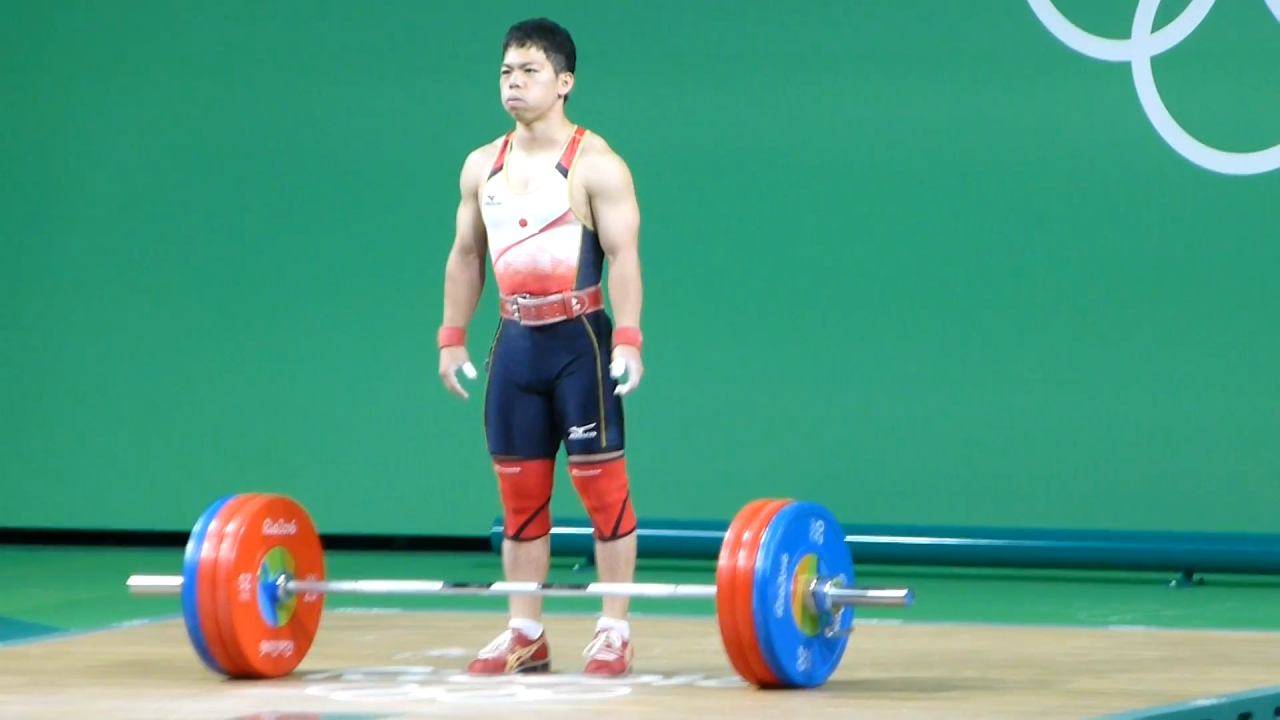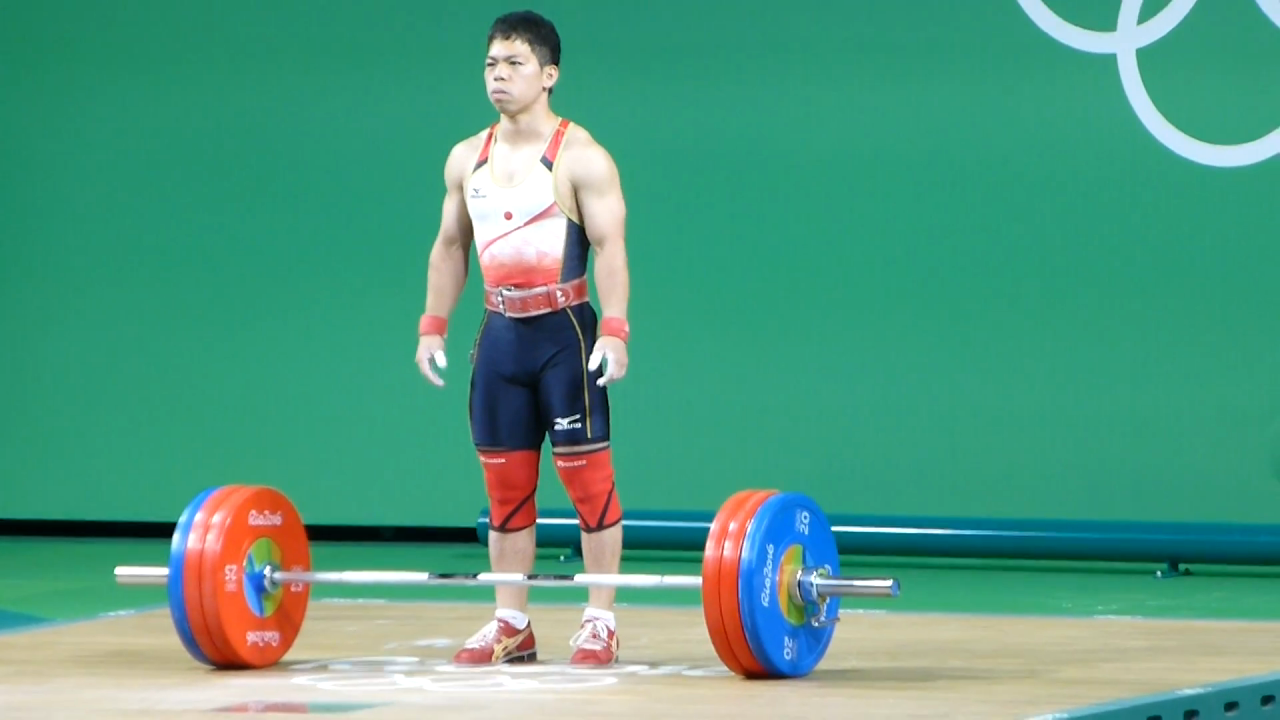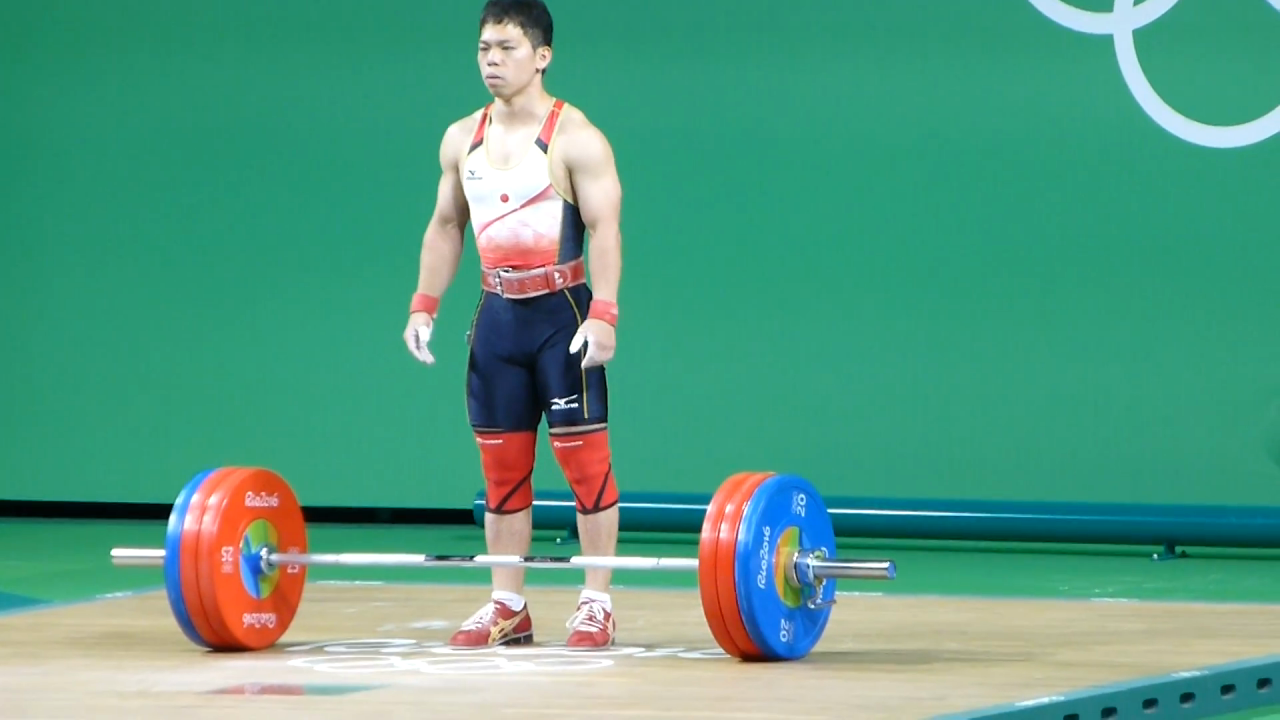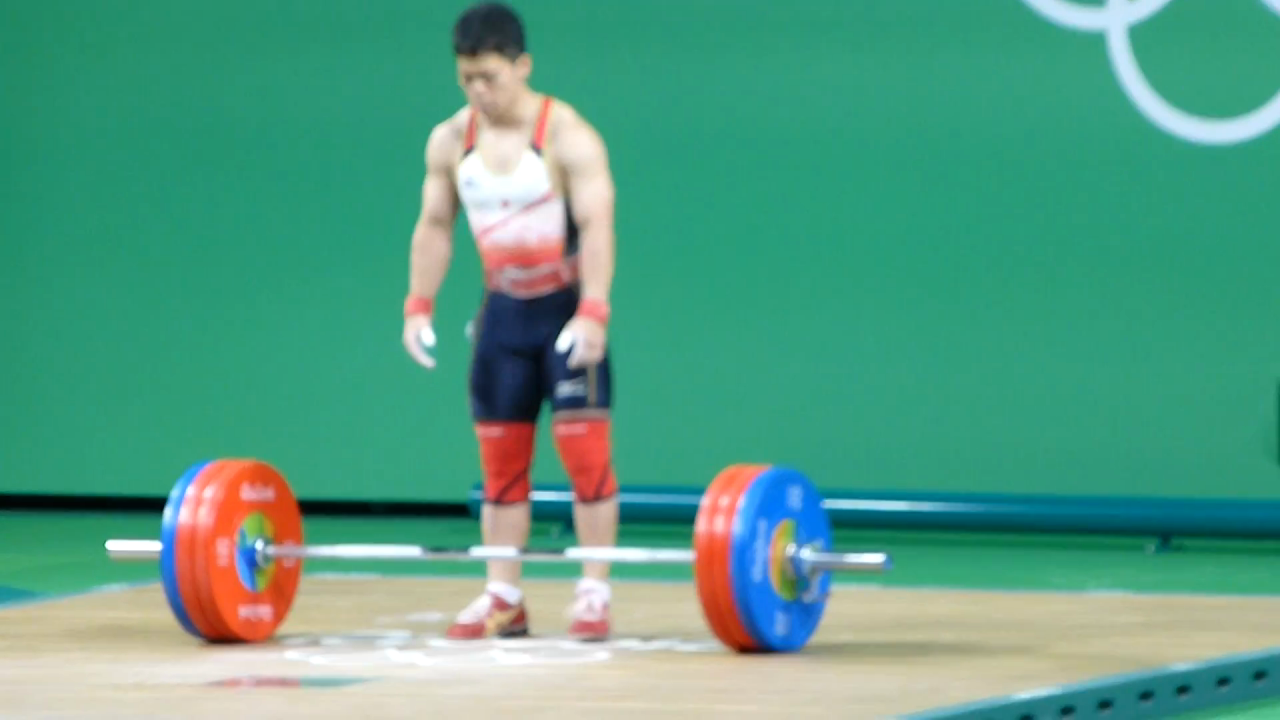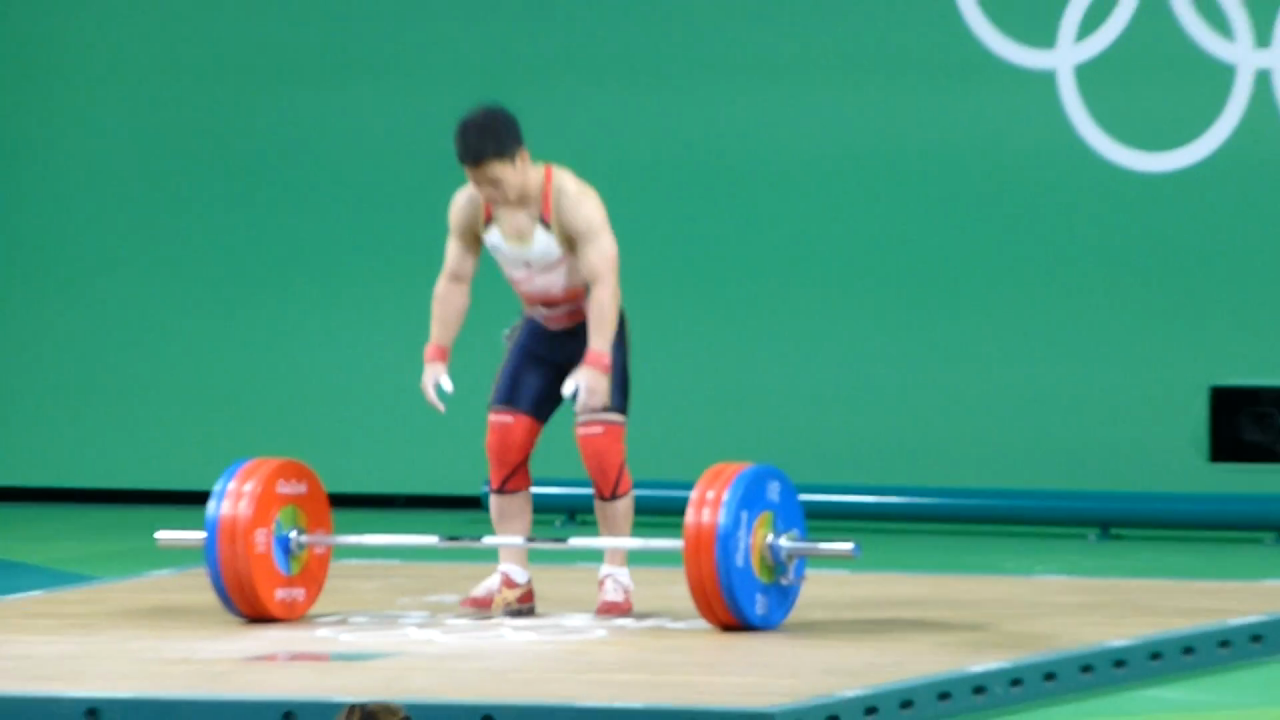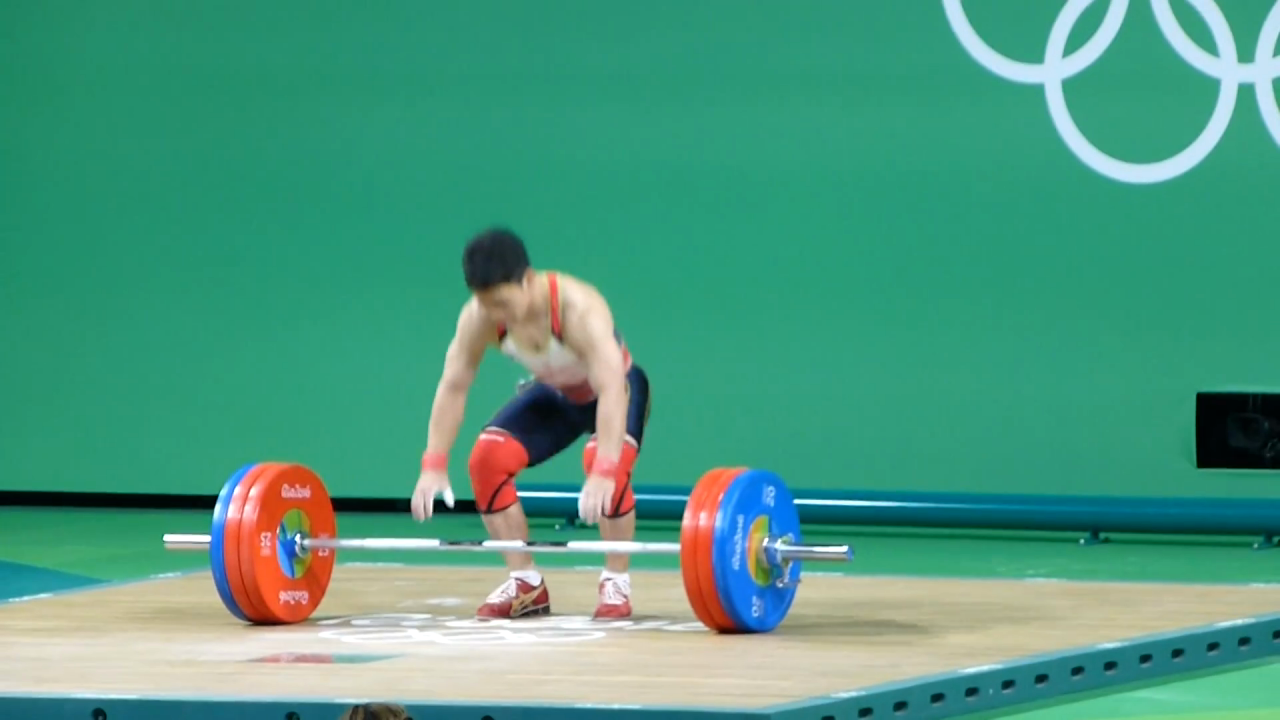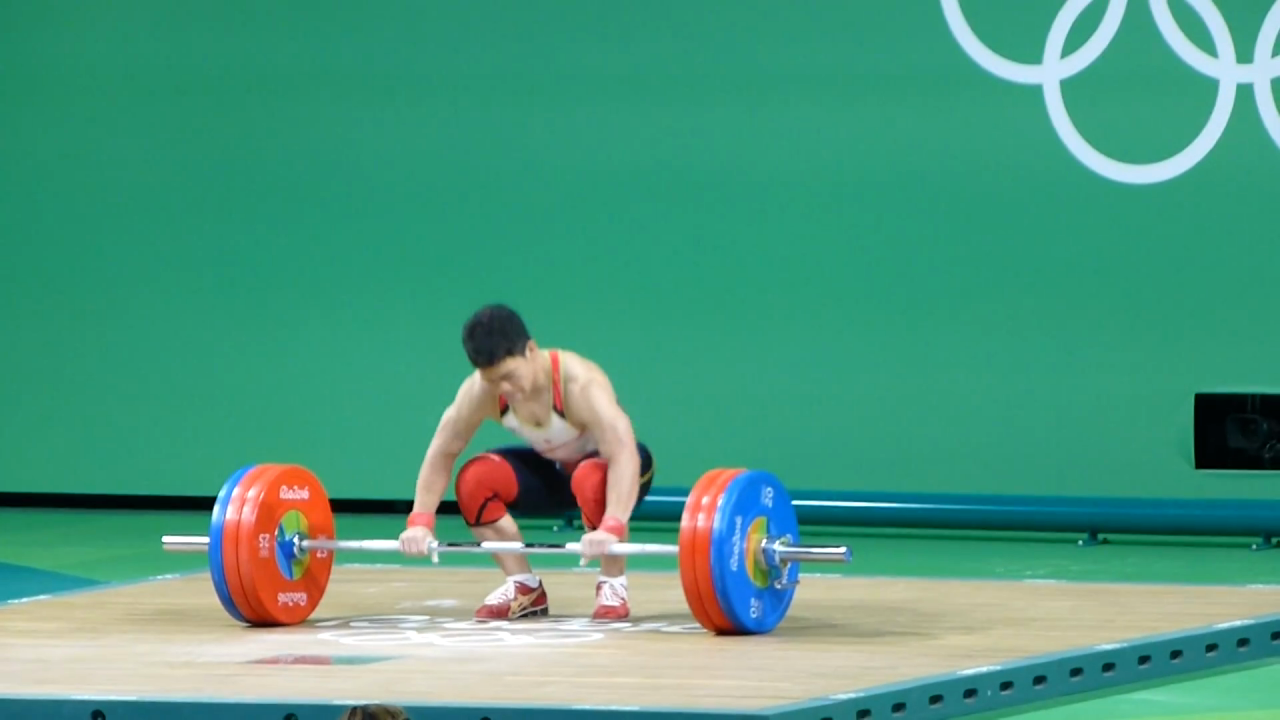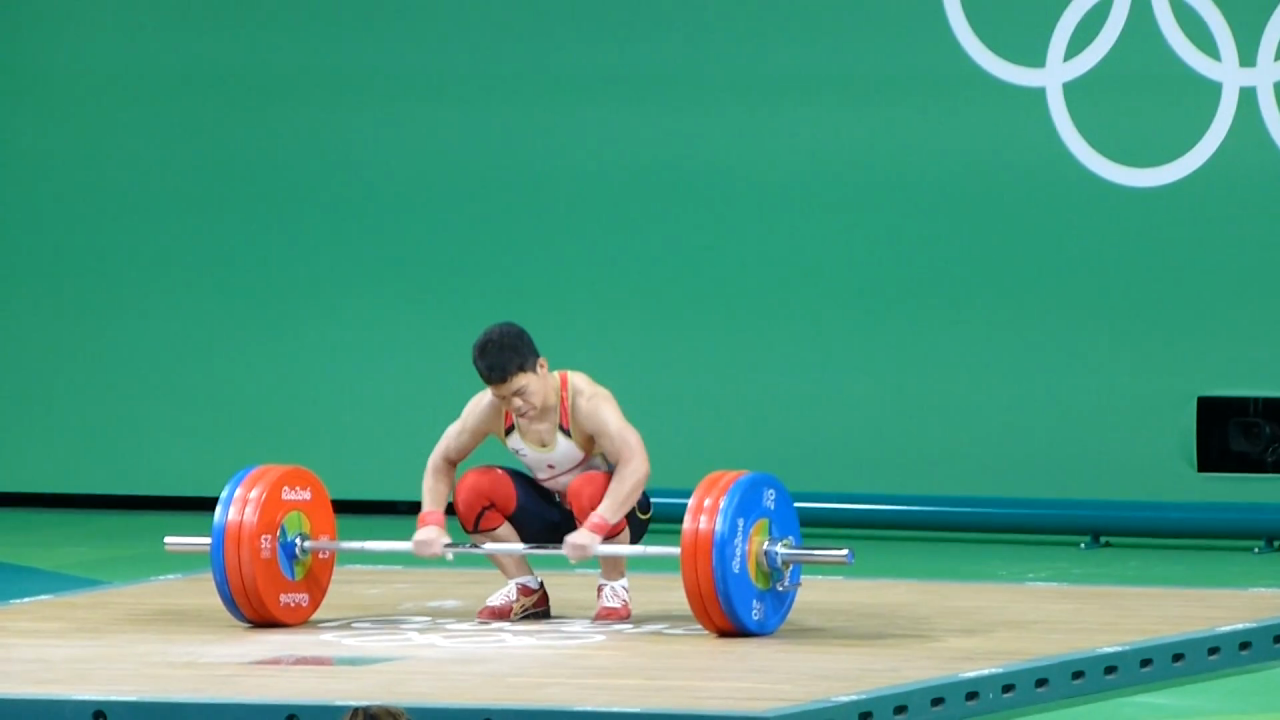
dt=0.2s
person 1, frame 1
left shoulder: (595, 163)
right shoulder: (481, 165)
left elbow: (623, 256)
right elbow: (465, 256)
left wrist: (628, 340)
right wrist: (452, 338)
left hip: (578, 338)
right hip: (513, 342)
left knee: (600, 485)
right knee: (519, 492)
left ankle: (613, 631)
right ankle: (525, 632)
person 1, frame 2
left shoulder: (580, 155)
right shoulder: (466, 158)
left elbow: (609, 247)
right elbow: (450, 246)
left wrist: (614, 330)
right wrist: (432, 326)
left hip: (563, 330)
right hip: (499, 334)
left knee: (587, 477)
right knee: (505, 484)
left ankle: (600, 621)
right ankle: (511, 623)
person 1, frame 3
left shoulder: (575, 136)
right shoulder: (461, 138)
left elbow: (603, 229)
right elbow: (445, 226)
left wrist: (603, 312)
right wrist: (424, 304)
left hip: (561, 312)
right hip: (495, 315)
left knee: (583, 458)
right knee: (502, 467)
left ankle: (597, 603)
right ankle: (507, 605)
person 1, frame 4
left shoulder: (568, 135)
right shoulder: (449, 140)
left elbow: (597, 228)
right elbow: (434, 226)
left wrist: (593, 312)
right wrist: (418, 307)
left hip: (564, 307)
right hip: (501, 310)
left knee: (584, 448)
right knee: (501, 458)
left ankle: (594, 592)
right ankle: (503, 598)
person 1, frame 5
left shoulder: (572, 199)
right shoulder: (468, 205)
left elbow: (604, 284)
right elbow: (454, 280)
left wrist: (597, 363)
right wrist: (436, 354)
left hip: (589, 331)
right hip: (536, 329)
left knee: (600, 446)
right knee: (504, 444)
left ankle: (615, 576)
right ankle: (512, 579)
person 1, frame 6
left shoulder: (579, 308)
right shoulder: (479, 315)
left elbow: (612, 390)
right elbow: (453, 386)
left wrist: (604, 471)
right wrist: (432, 467)
left hip: (614, 390)
right hip: (553, 394)
left knee: (602, 468)
right knee: (487, 458)
left ankle: (616, 581)
right ankle: (526, 581)
person 1, frame 7
left shoulder: (579, 382)
right shoulder: (479, 391)
left elbow: (624, 457)
right elbow: (443, 453)
left wrist: (611, 529)
right wrist: (420, 521)
left hip: (613, 456)
right hip: (553, 465)
left knee: (591, 482)
right knee: (474, 478)
left ankle: (612, 584)
right ankle: (524, 585)
person 1, frame 8
left shoulder: (585, 399)
right shoulder: (486, 408)
left elbow: (637, 463)
right elbow: (443, 460)
left wrist: (594, 527)
right wrist: (431, 521)
left hip: (604, 504)
right hip: (553, 508)
left knee: (588, 490)
right knee: (471, 489)
left ankle: (614, 586)
right ankle: (527, 588)
